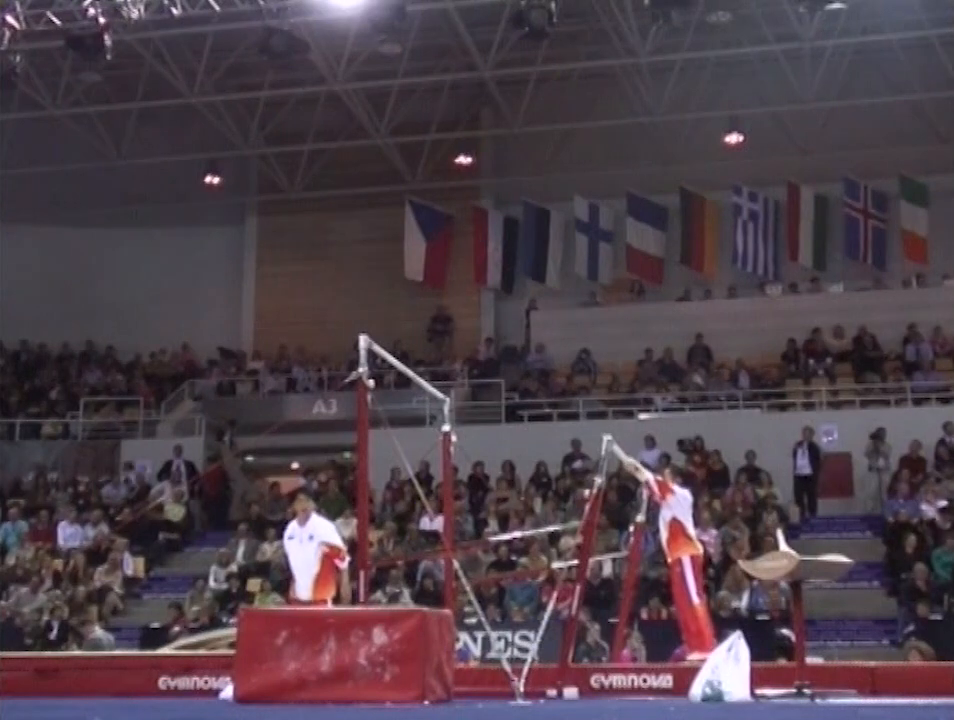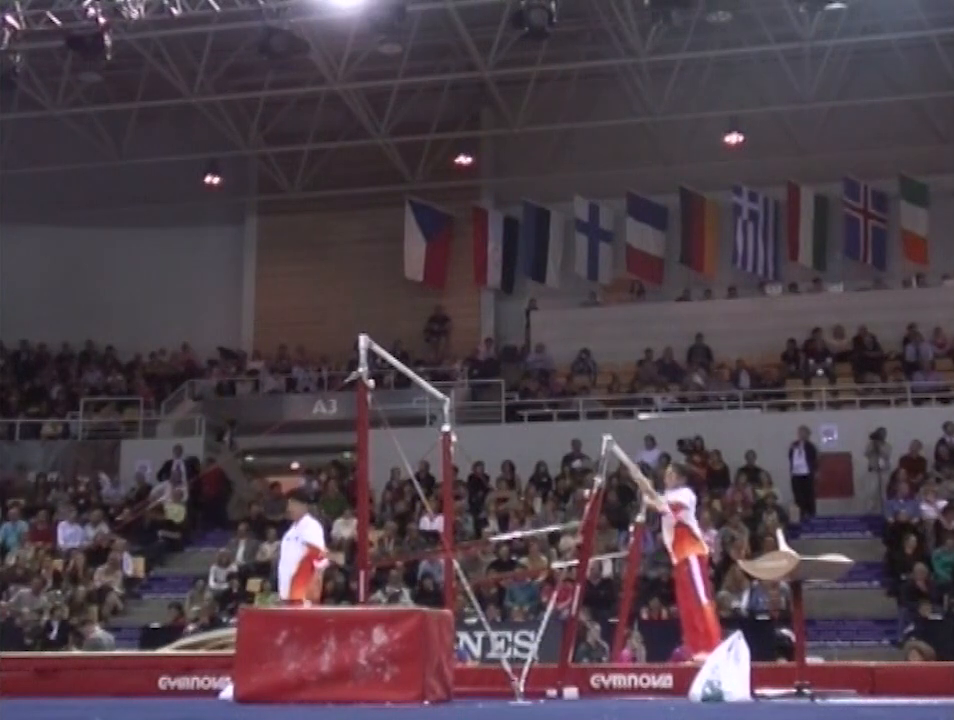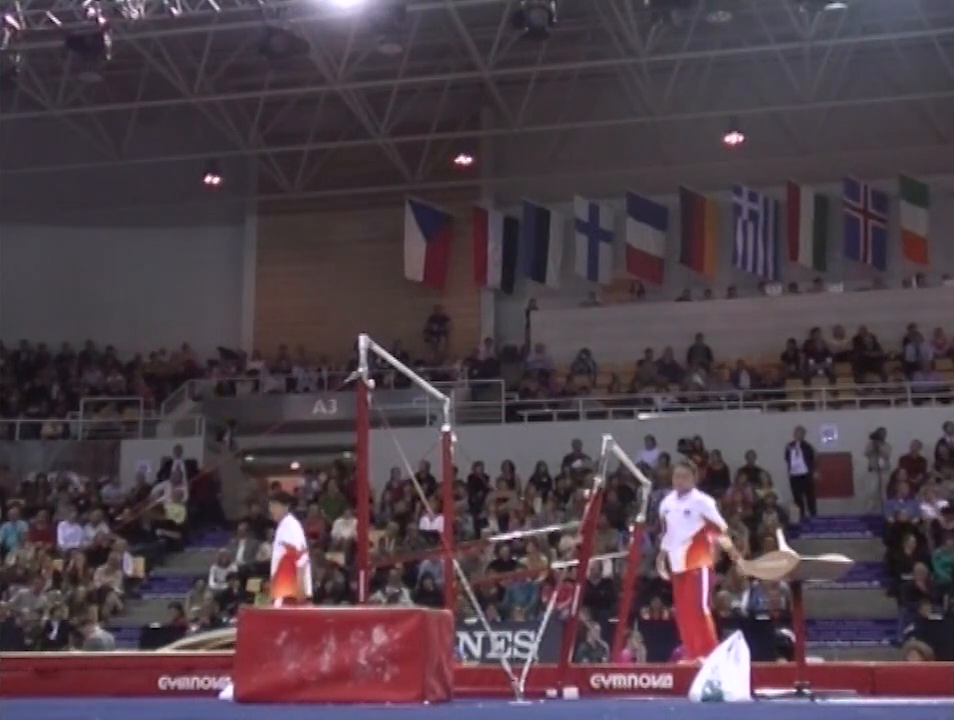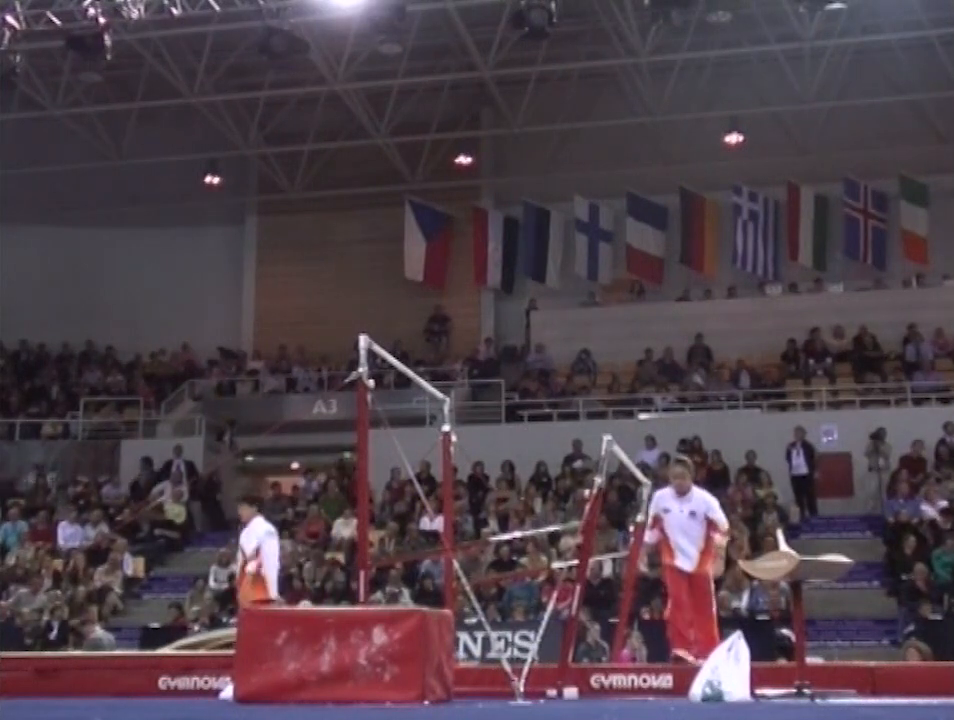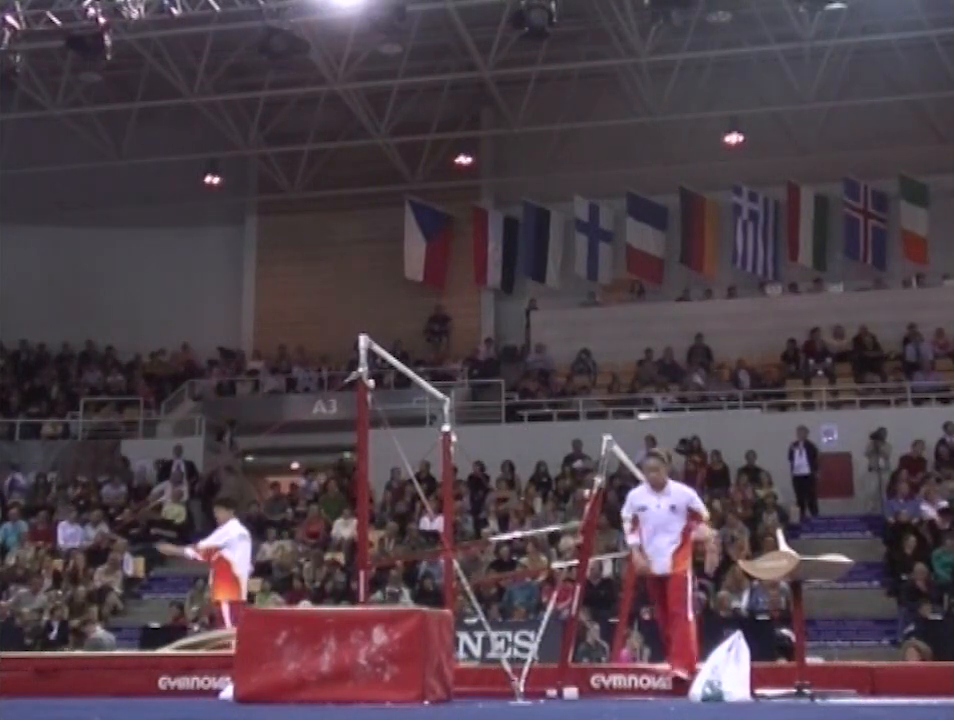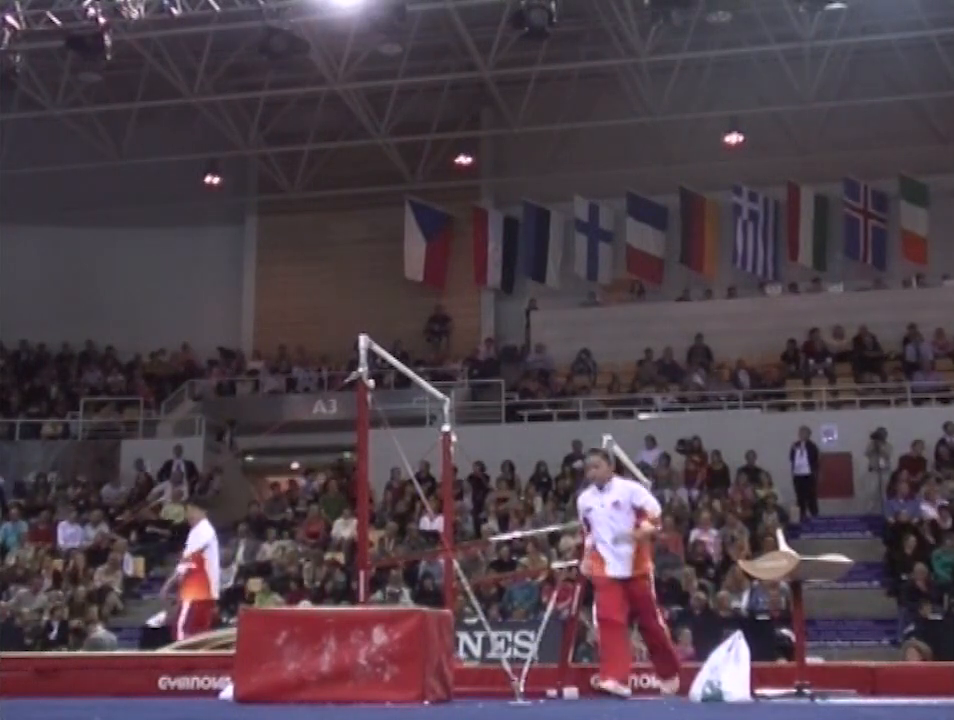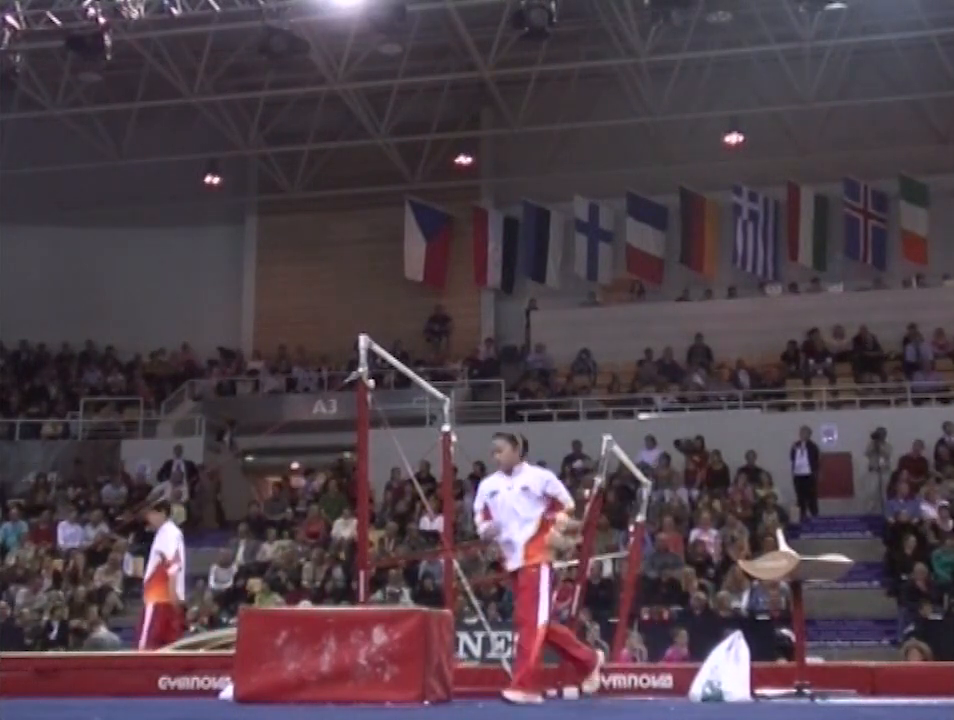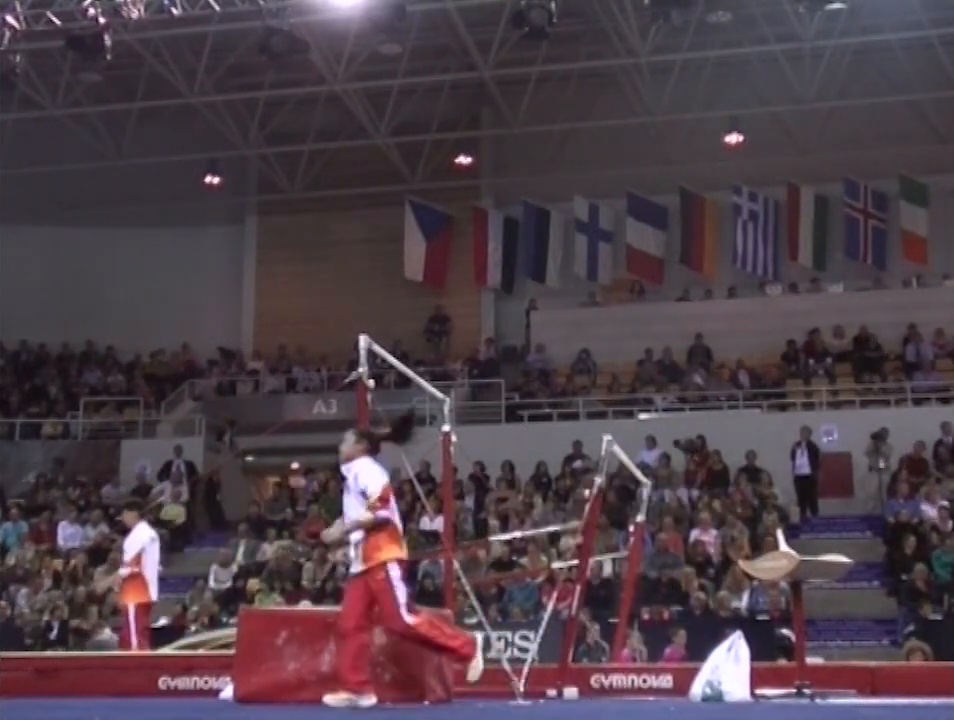
dt=0.4s
person 1, frame 1
left shoulder: (681, 495)
right shoulder: (669, 498)
left elbow: (656, 483)
right elbow: (653, 486)
left wrist: (637, 468)
right wrist: (636, 471)
left hip: (686, 554)
right hip: (677, 555)
left knee: (692, 599)
right knee: (684, 602)
left ankle: (704, 647)
right ankle: (696, 647)
person 1, frame 2
left shoulder: (684, 495)
right shoulder: (672, 496)
left elbow: (666, 505)
right elbow: (658, 501)
left wrist: (643, 483)
right wrist: (641, 481)
left hip: (691, 554)
right hip: (680, 556)
left knee: (700, 600)
right knee: (686, 605)
left ankle: (711, 647)
right ankle: (696, 650)
person 1, frame 3
left shoulder: (702, 501)
right shoulder: (667, 502)
left elbow: (720, 530)
left wrist: (736, 557)
right wrist: (661, 558)
left hip: (698, 563)
right hip: (677, 564)
left knee: (698, 607)
right knee: (682, 611)
left ankle: (707, 653)
right ankle: (692, 653)
person 1, frame 4
left shoulder: (705, 500)
right shoulder: (660, 498)
left elbow: (721, 530)
right elbow: (653, 527)
left wrist: (719, 559)
right wrist: (644, 553)
left hip: (701, 562)
right hip: (673, 560)
left knee: (704, 610)
right knee: (678, 602)
left ankle: (708, 653)
right ankle: (683, 648)
person 1, frame 5
left shoulder: (684, 493)
right shoulder: (635, 496)
left elbow: (702, 521)
right elbow: (630, 527)
left wrist: (711, 550)
right wrist: (636, 554)
left hip: (678, 563)
right hip: (651, 564)
left knee: (680, 613)
right knee: (663, 616)
left ankle: (683, 665)
right ankle: (676, 660)
person 1, frame 6
left shoulder: (630, 488)
right shoulder: (585, 499)
left elbow: (654, 517)
left wrist: (635, 534)
right wrist: (587, 557)
left hip: (636, 566)
right hip: (605, 570)
left knee: (649, 622)
right knee: (609, 620)
left ankle: (668, 673)
right ankle: (614, 678)
person 1, frame 7
left shoulder: (541, 476)
right shoulder: (487, 485)
left elbow: (566, 506)
right elbow: (481, 521)
left wrist: (556, 531)
right wrist: (486, 530)
left hip: (537, 556)
right hip: (513, 560)
left knee: (532, 619)
right knee: (537, 621)
left ankle: (526, 686)
right ankle: (588, 660)
person 1, frame 8
left shoulder: (365, 469)
right shoulder: (354, 476)
left elbow: (382, 508)
left wrist: (344, 527)
right wrist: (345, 534)
left hip: (384, 556)
right hip: (365, 560)
left knee: (398, 618)
right knee: (350, 622)
left ankle: (466, 647)
right ankle: (357, 688)
